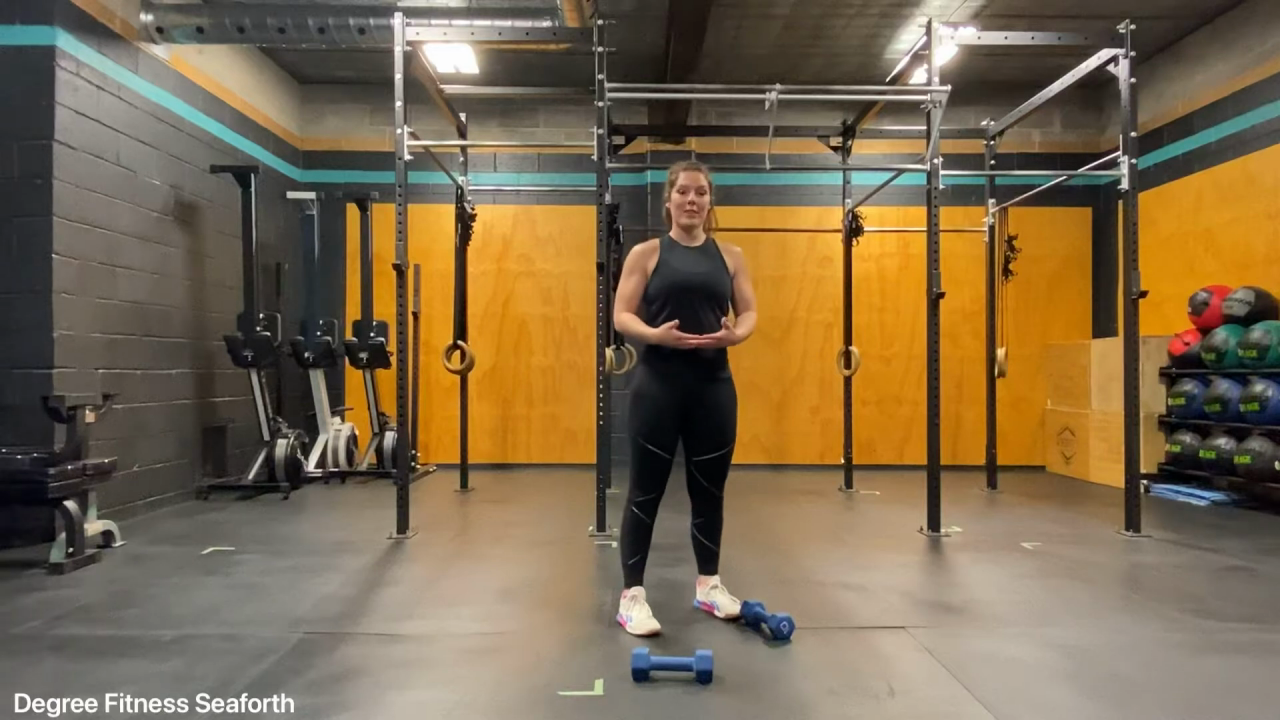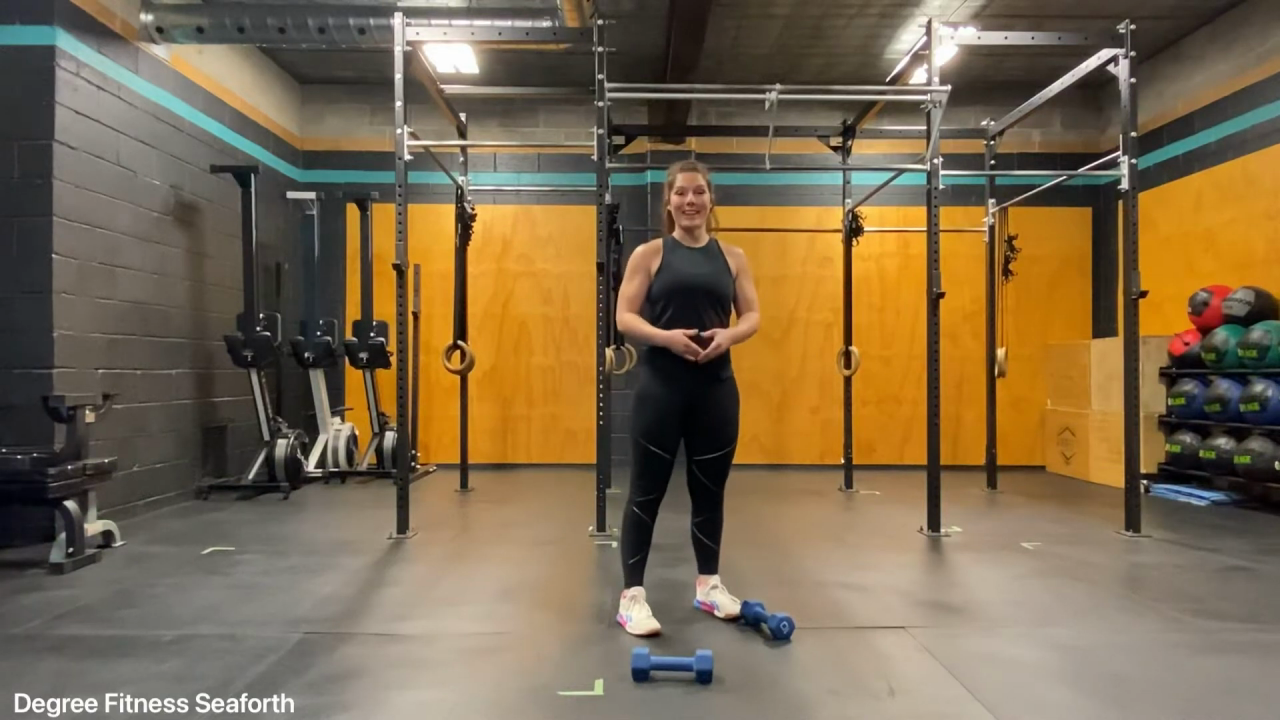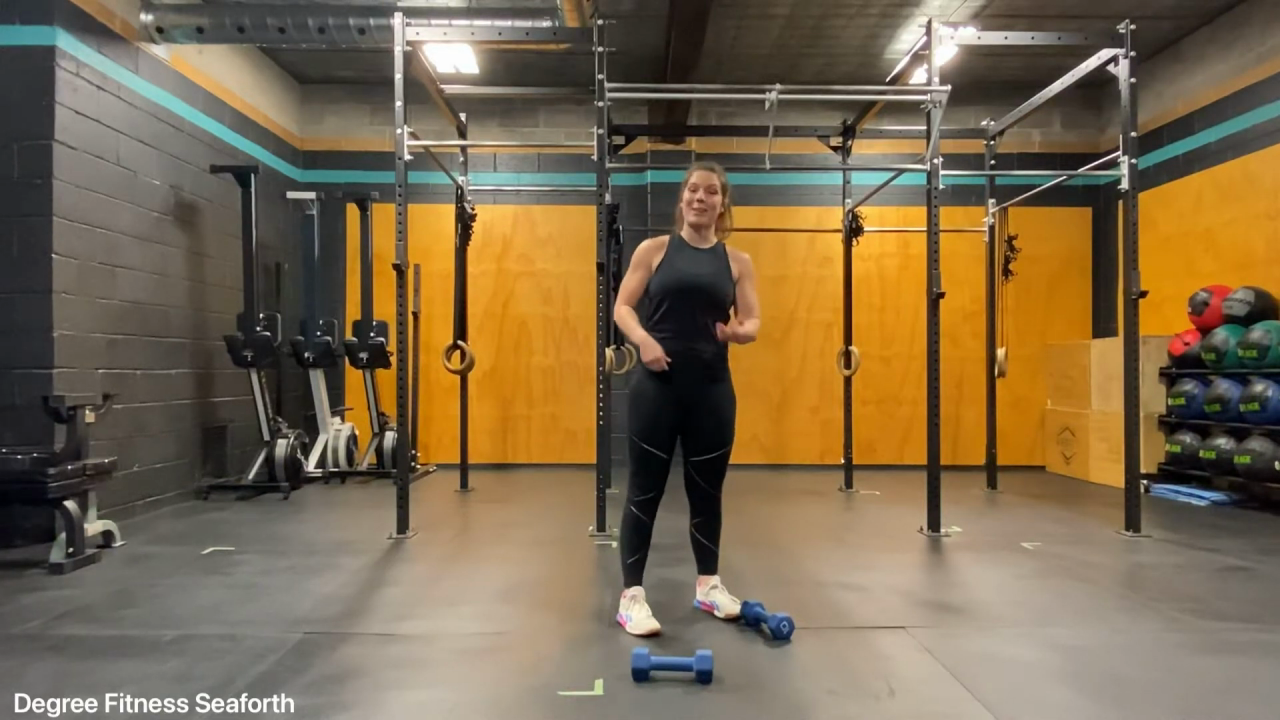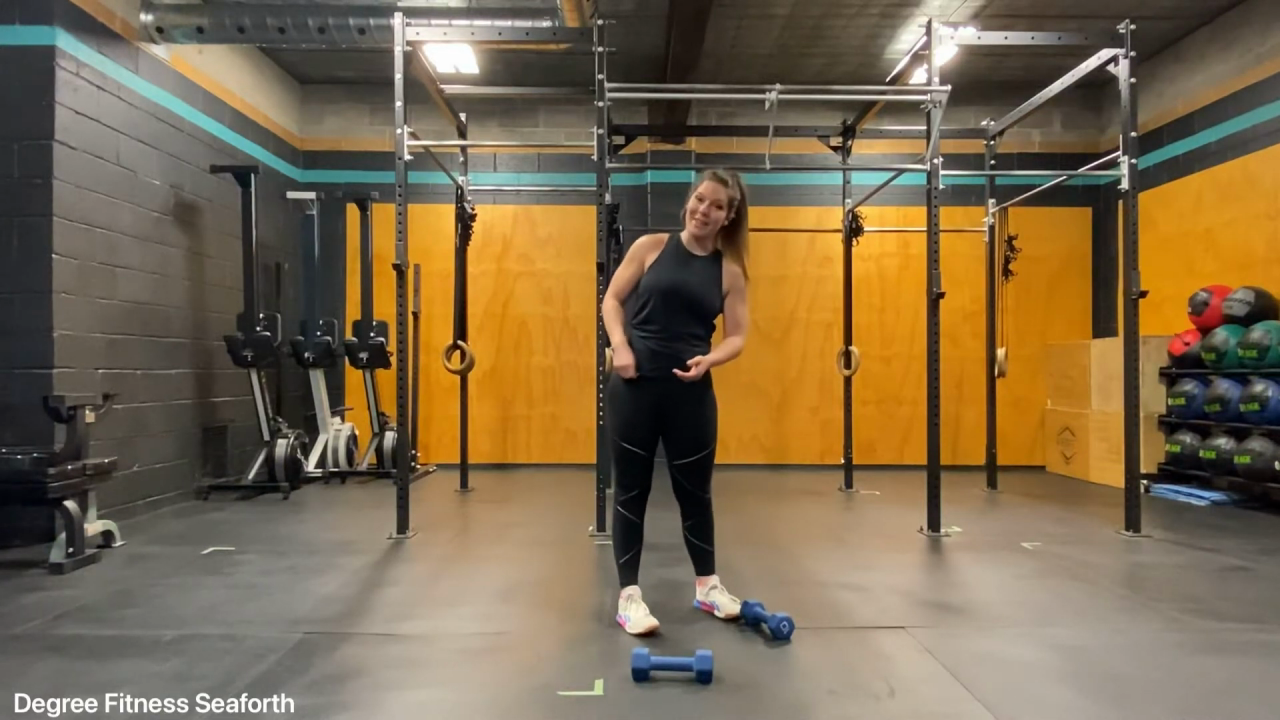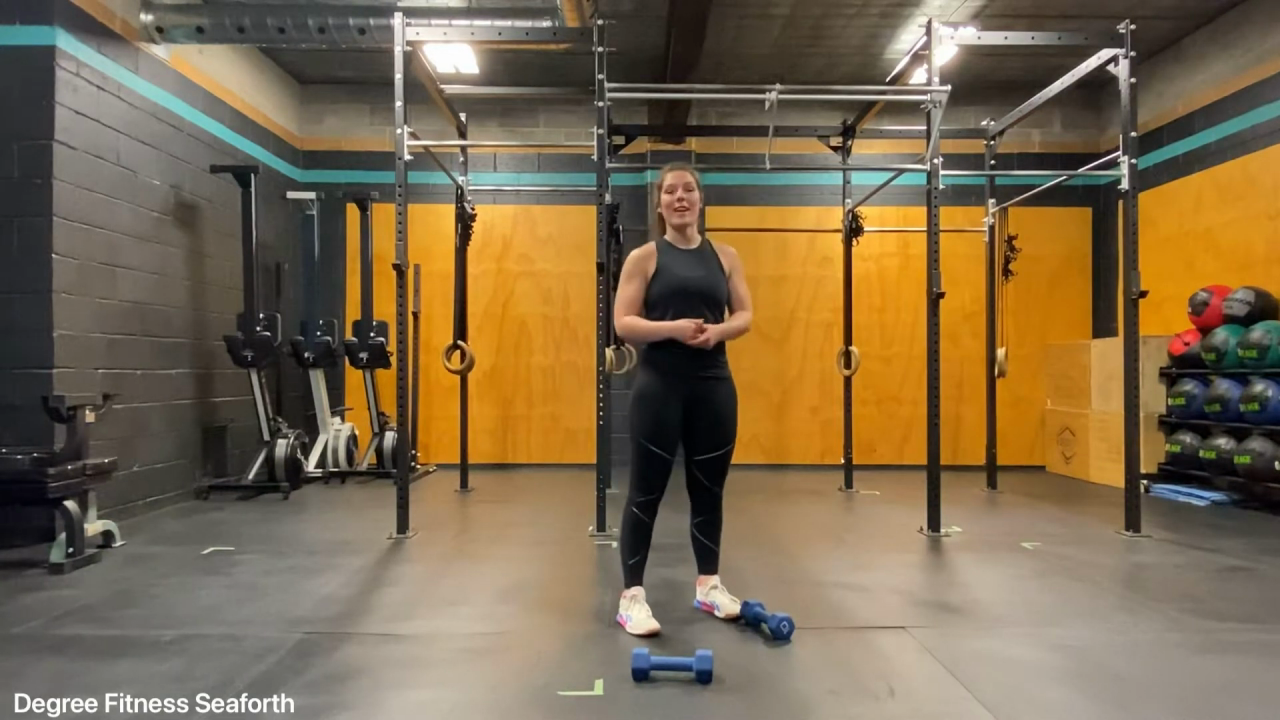
dt=1s
person 1, frame 1
left shoulder: (730, 256)
right shoulder: (646, 253)
left elbow: (749, 313)
right elbow: (622, 315)
left wrist: (735, 334)
right wrist: (655, 335)
left hip: (714, 386)
right hip: (657, 384)
left knee: (709, 489)
right knee: (646, 490)
left ankle: (708, 584)
right ankle: (632, 596)
person 1, frame 2
left shoulder: (731, 257)
right shoulder: (649, 254)
left elbow: (752, 315)
right elbow: (625, 317)
left wrist: (728, 335)
right wrist: (665, 336)
left hip: (716, 386)
right hip: (661, 385)
left knee: (710, 488)
right knee: (647, 489)
left ankle: (708, 584)
right ankle: (632, 595)
person 1, frame 3
left shoulder: (737, 261)
right shoulder: (654, 249)
left elbow: (752, 318)
right elbow: (623, 306)
left wrist: (739, 332)
right wrist: (643, 340)
left hip: (711, 387)
right hip: (656, 384)
left knee: (707, 490)
right knee: (646, 489)
left ankle: (708, 584)
right ankle: (631, 596)
person 1, frame 4
left shoulder: (730, 272)
right shoulder: (650, 246)
left elbow: (737, 336)
right elbow: (612, 300)
left wrist: (708, 360)
right wrist: (620, 346)
left hip: (691, 390)
right hip: (635, 384)
left knee: (695, 490)
right knee: (632, 489)
left ankle: (707, 584)
right ankle: (629, 595)
person 1, frame 5
left shoulder: (725, 256)
right shoulder: (644, 257)
left elbow: (745, 316)
right elbow: (623, 322)
left wrist: (718, 330)
right wrist: (672, 328)
left hip: (713, 385)
right hip: (658, 384)
left knee: (708, 488)
right knee: (646, 490)
left ankle: (708, 584)
right ankle: (631, 595)
